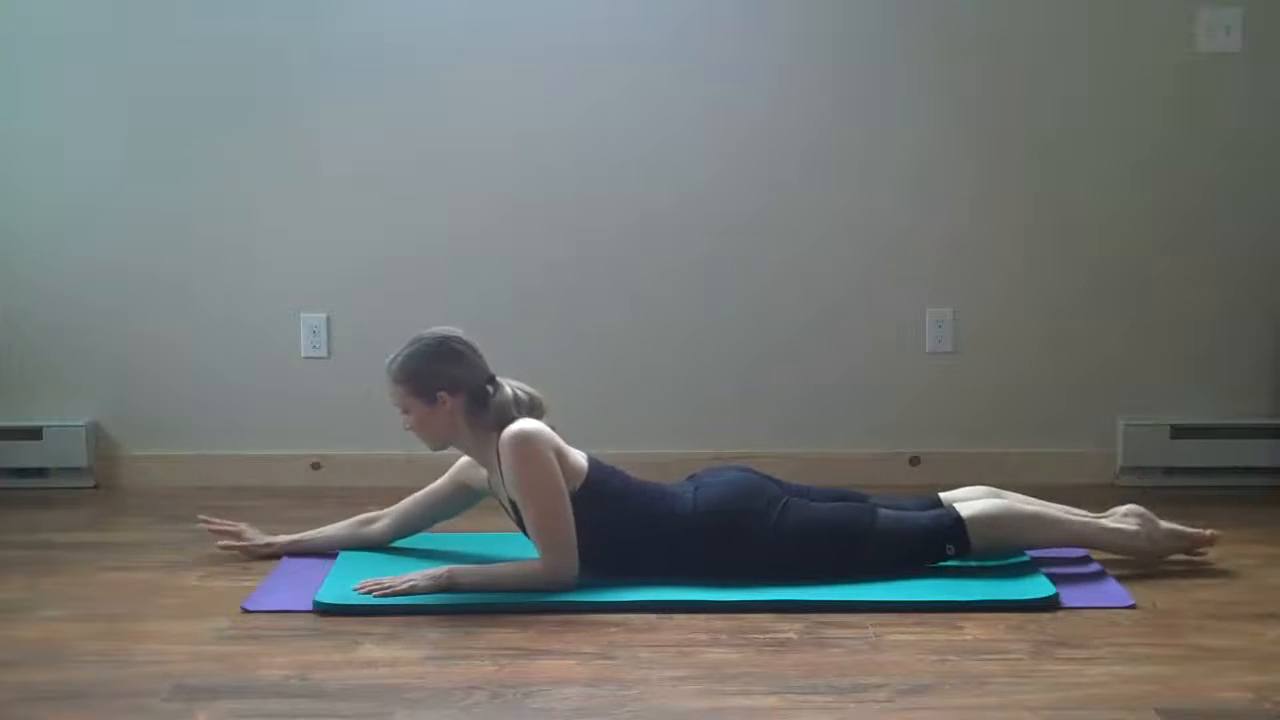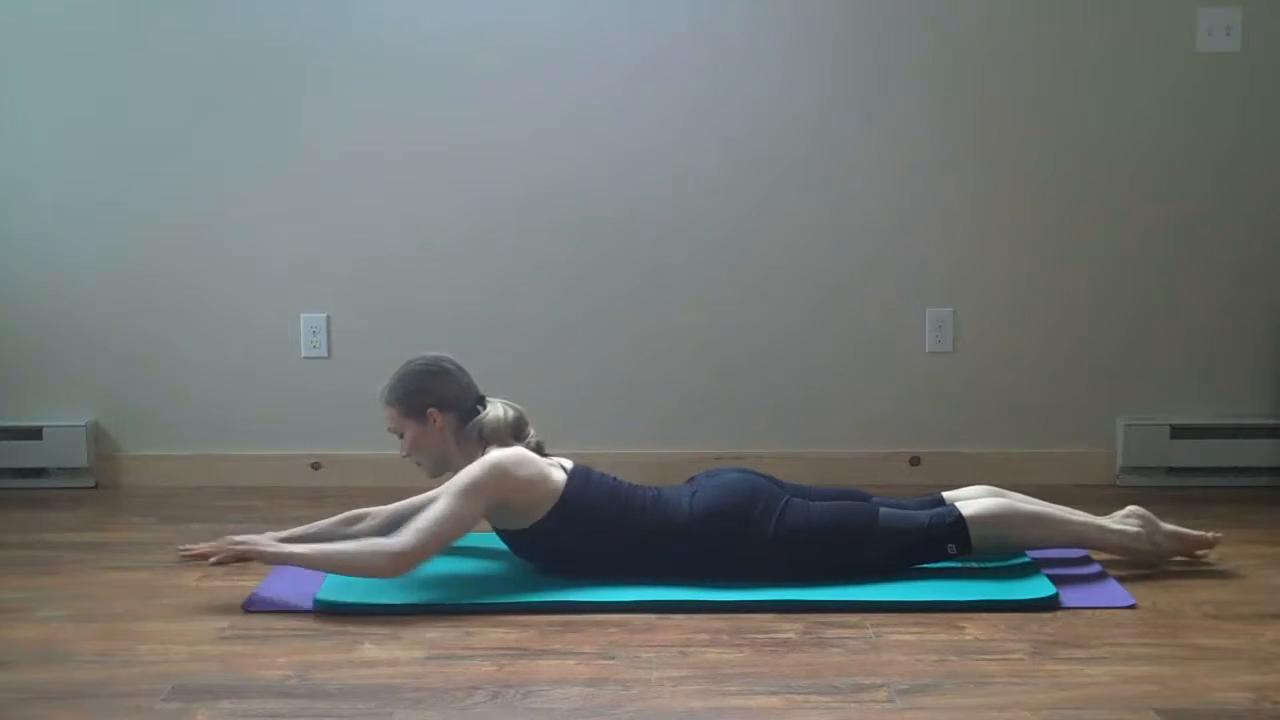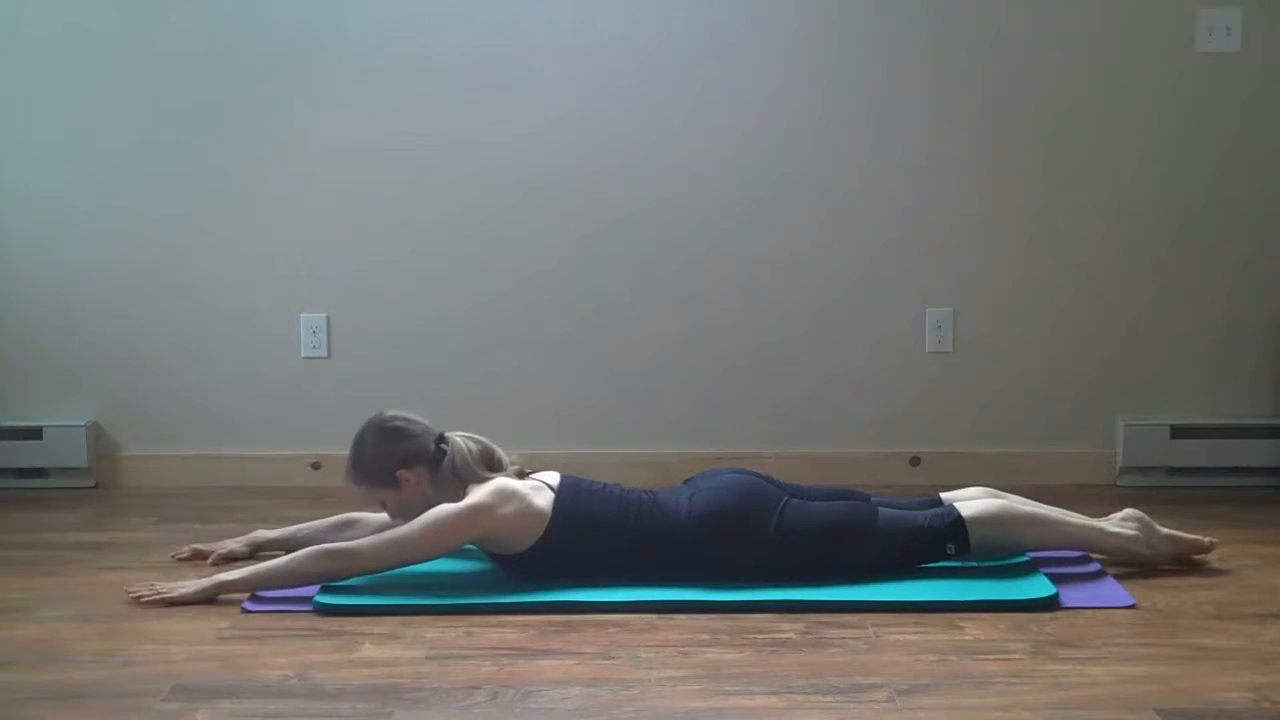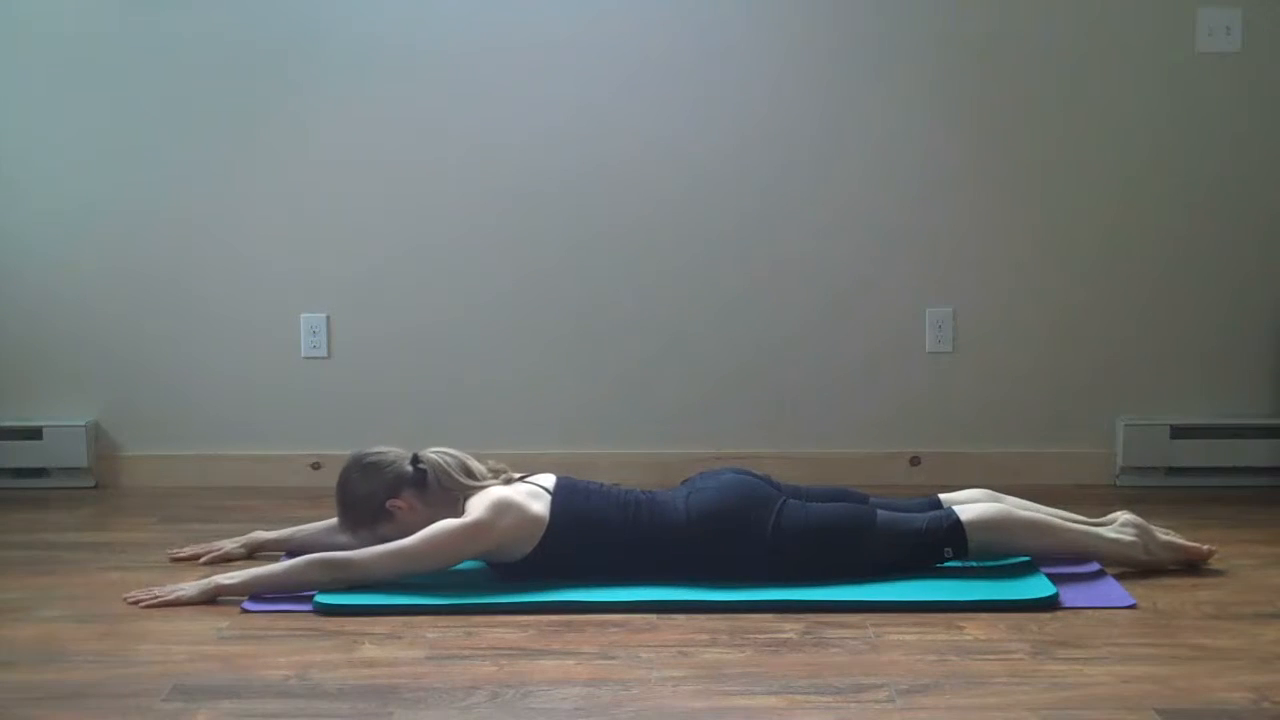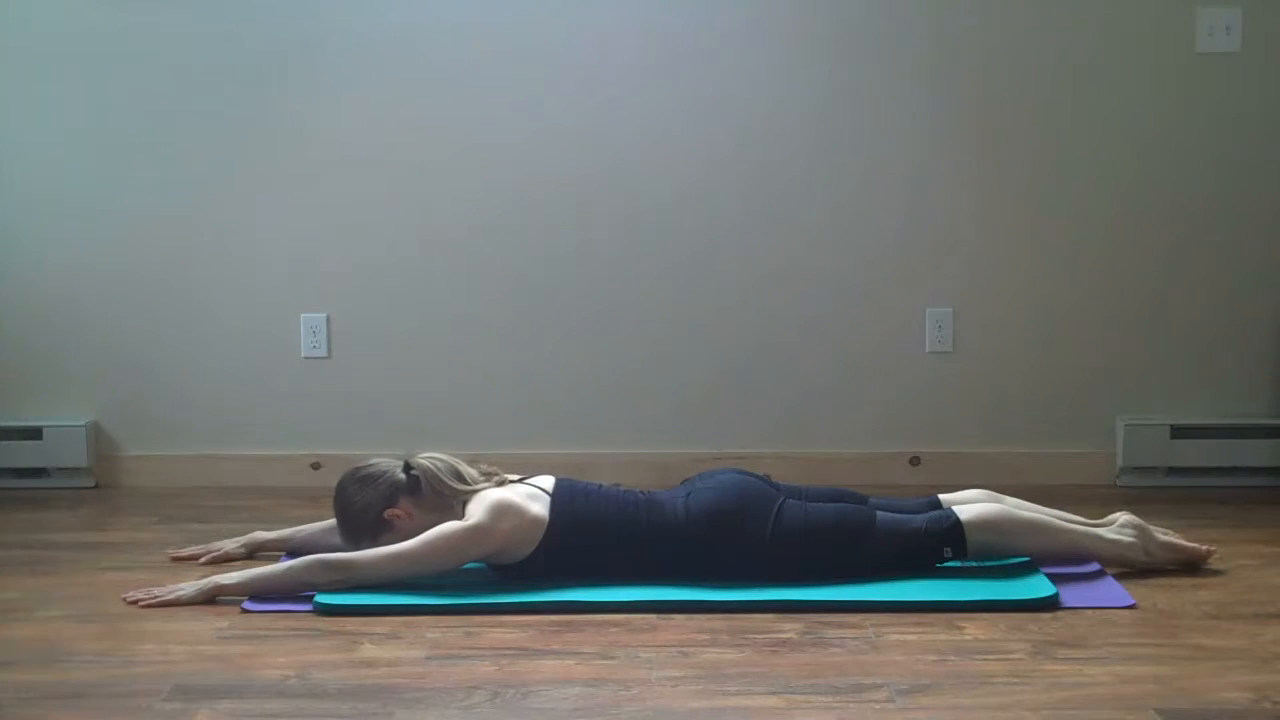
dt=0.5s
person 1, frame 1
left shoulder: (520, 443)
right shoulder: (486, 458)
left elbow: (561, 568)
right elbow: (388, 522)
left wrist: (440, 579)
right wrist: (282, 542)
left hip: (734, 536)
right hip: (721, 506)
left knee: (933, 533)
right knee: (925, 509)
left ankle: (1126, 531)
right ankle: (1113, 521)
person 1, frame 2
left shoulder: (488, 474)
right shoulder: (492, 463)
left elbow: (392, 555)
right elbow: (381, 515)
left wrist: (273, 551)
right wrist: (265, 541)
left hip: (733, 540)
right hip: (725, 507)
left knee: (931, 534)
right knee: (924, 513)
left ankle: (1123, 534)
right ankle: (1112, 520)
person 1, frame 3
left shoulder: (480, 513)
right shoulder: (482, 479)
left elbow: (347, 558)
right elbow: (361, 524)
left wrist: (218, 584)
right wrist: (255, 539)
left hip: (731, 540)
right hip: (723, 508)
left knee: (934, 534)
right knee: (924, 514)
left ankle: (1122, 534)
right ankle: (1115, 525)
person 1, frame 4
left shoulder: (477, 524)
right shoulder: (475, 484)
left elbow: (346, 565)
right elbow: (355, 527)
left wrist: (214, 589)
right wrist: (249, 539)
left hip: (731, 541)
right hip: (721, 504)
left knee: (932, 535)
right knee: (930, 510)
left ankle: (1121, 540)
right ankle: (1108, 523)
person 1, frame 5
left shoulder: (481, 526)
right shoulder: (482, 486)
left elbow: (349, 566)
right elbow: (352, 527)
left wrist: (217, 587)
right wrist: (253, 538)
left hip: (732, 537)
right hip: (721, 504)
left knee: (934, 535)
right knee: (926, 512)
left ankle: (1119, 541)
right ankle: (1106, 526)
